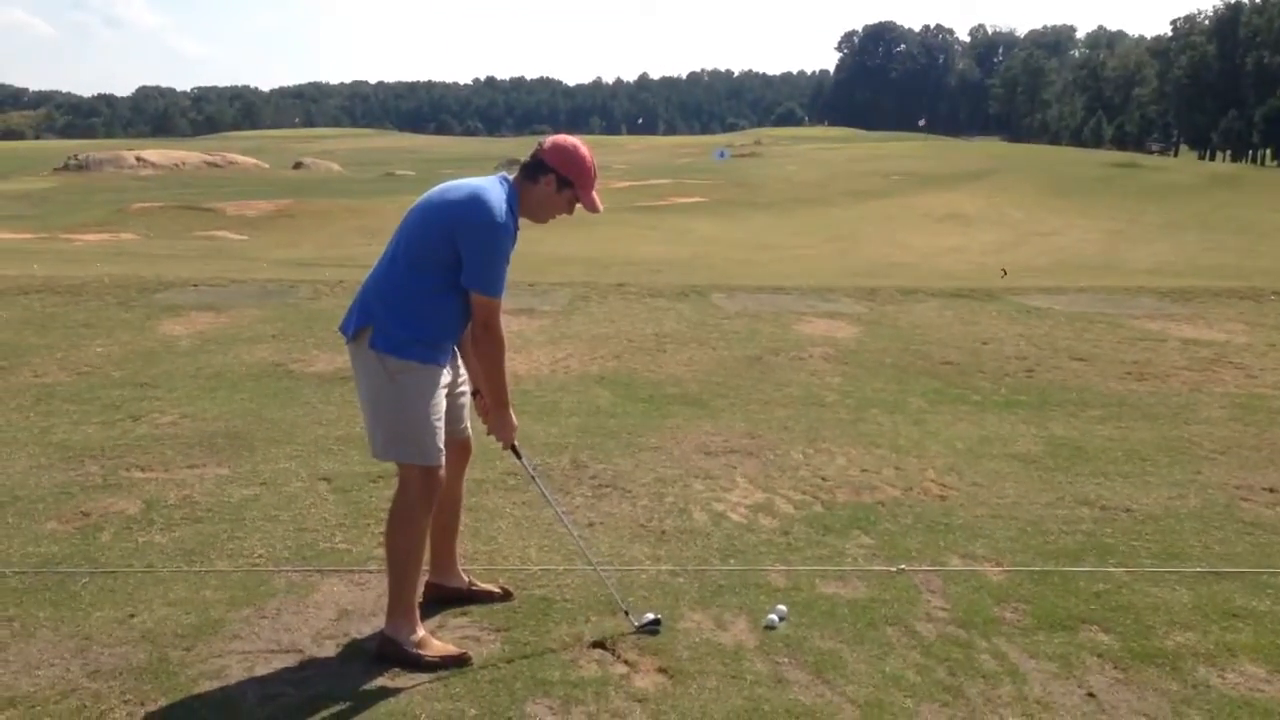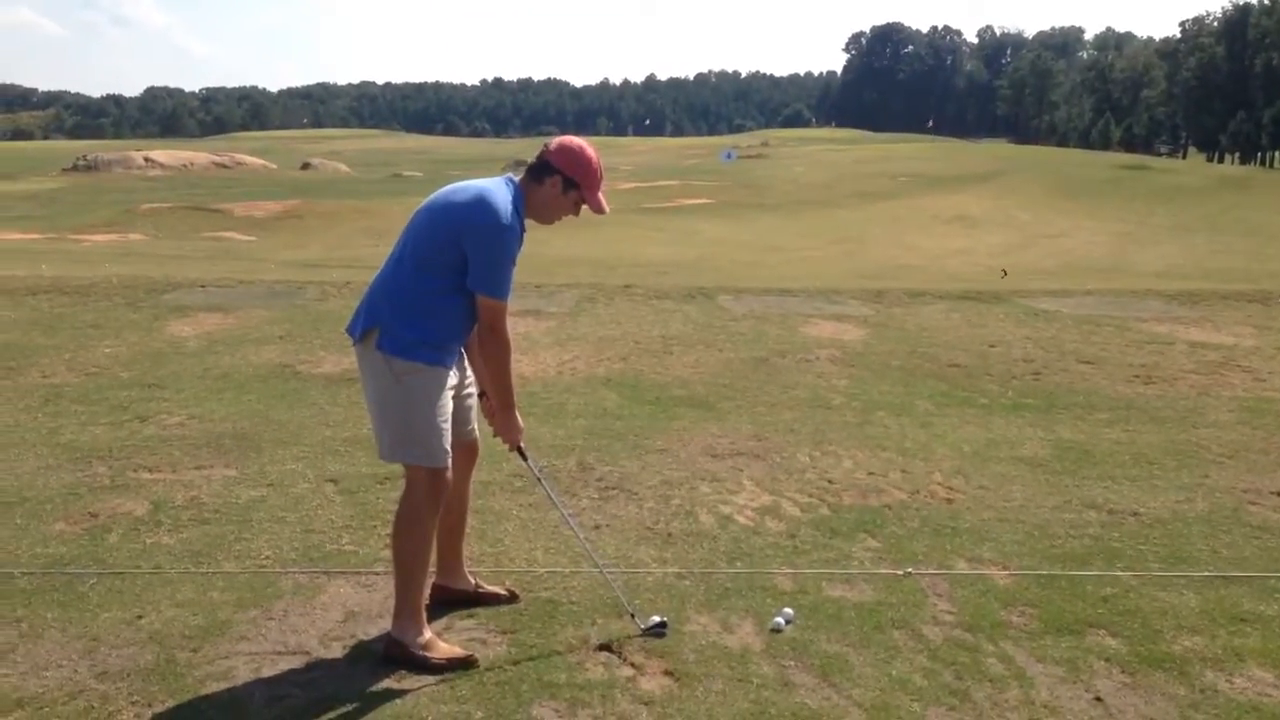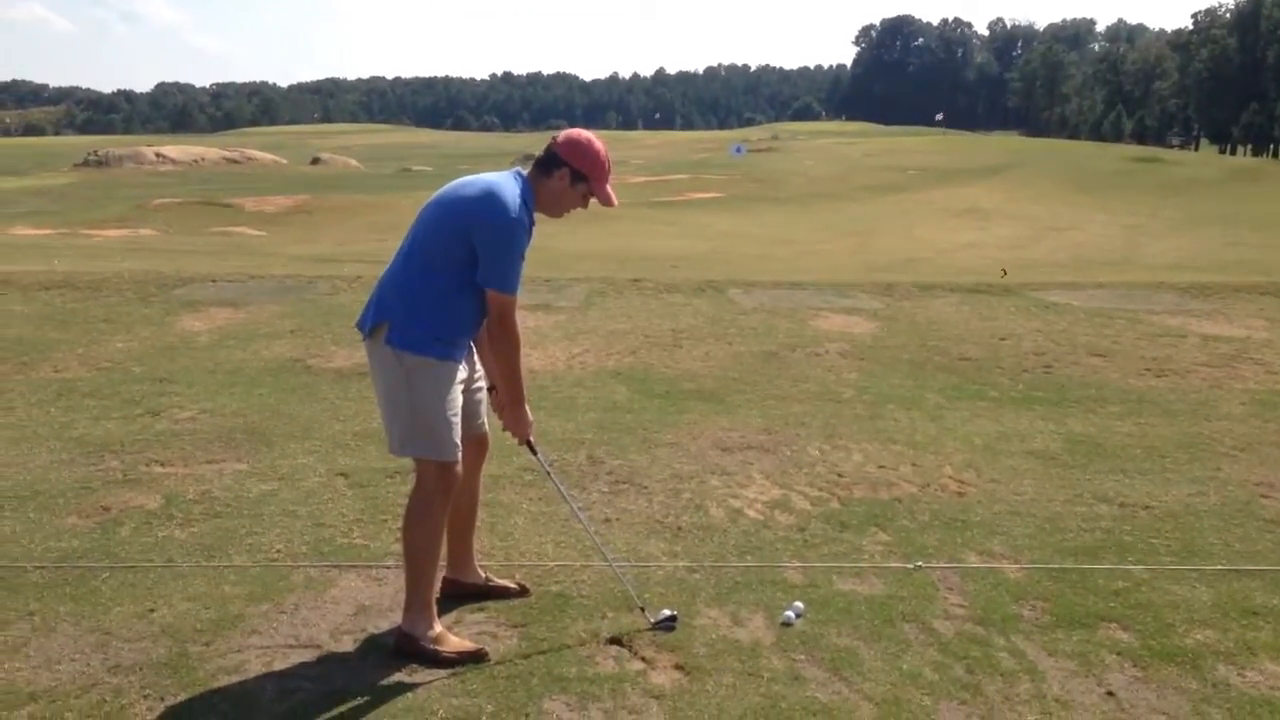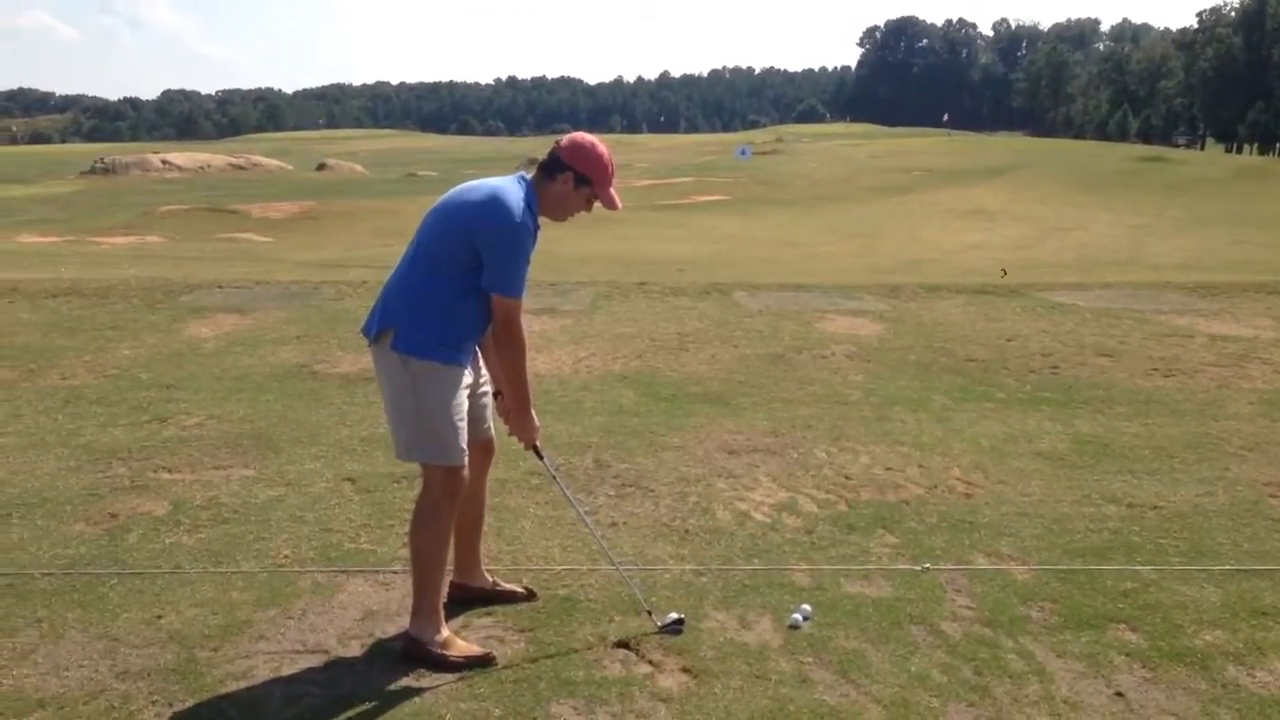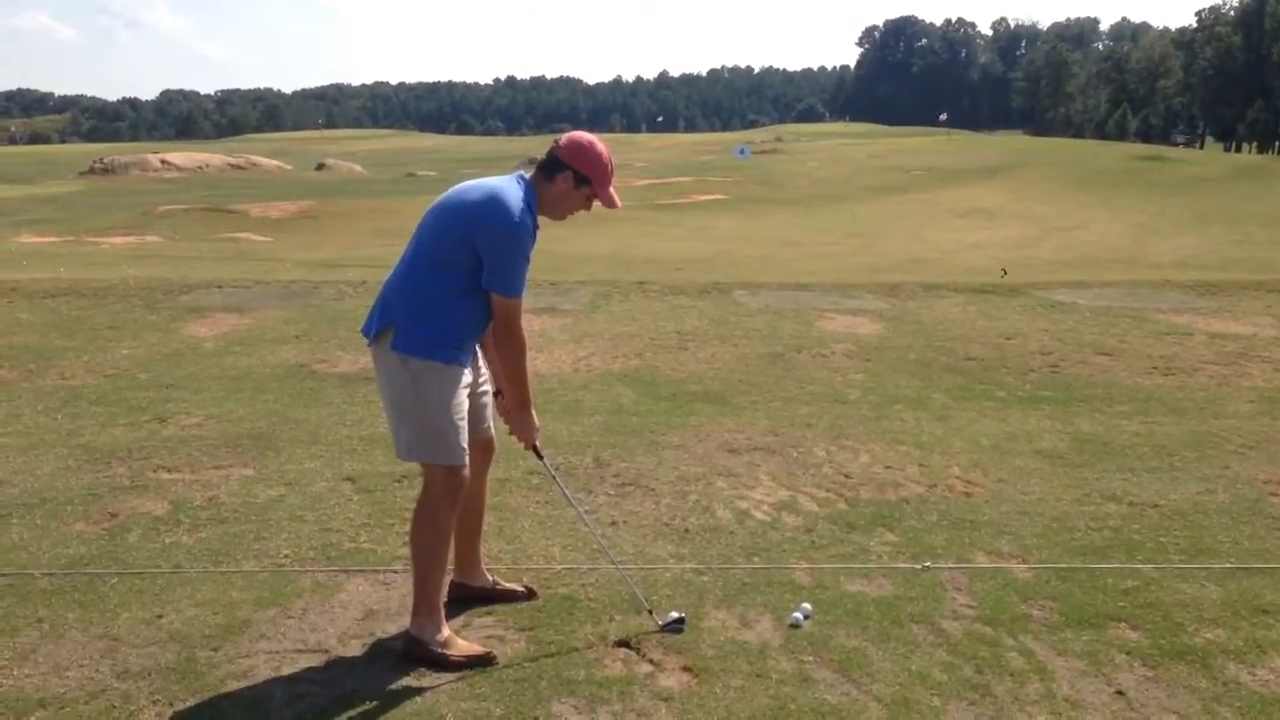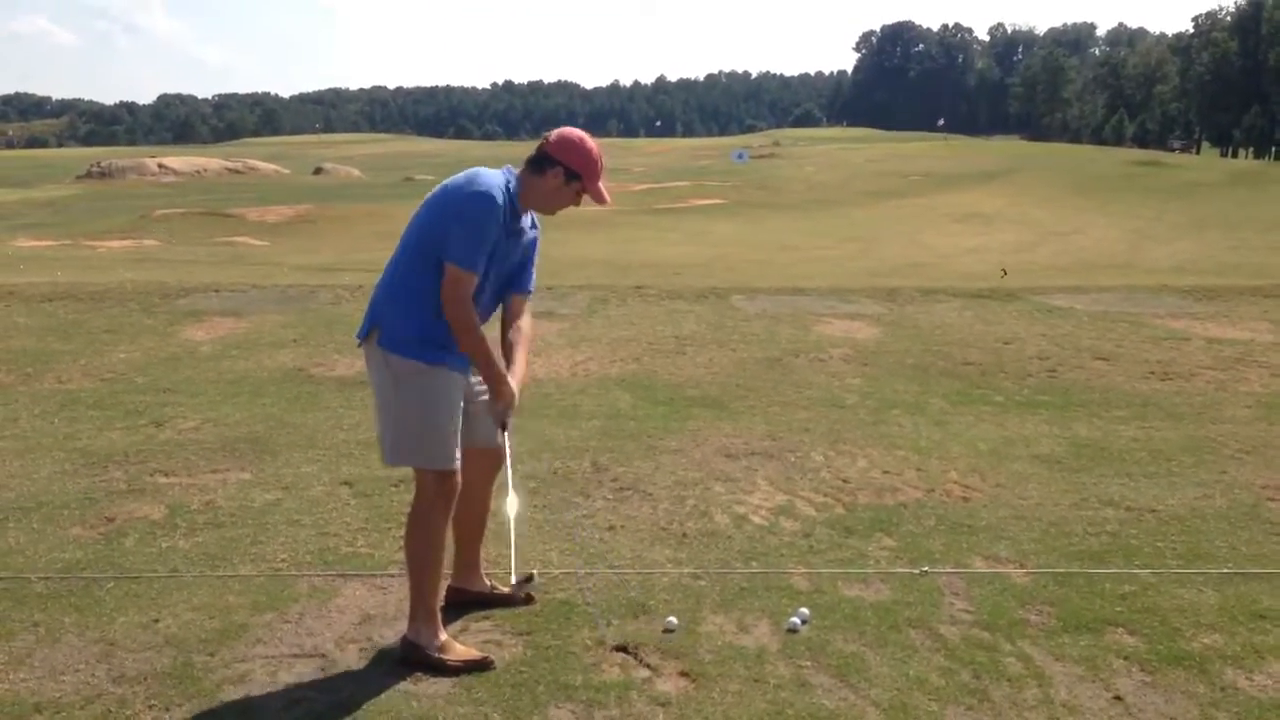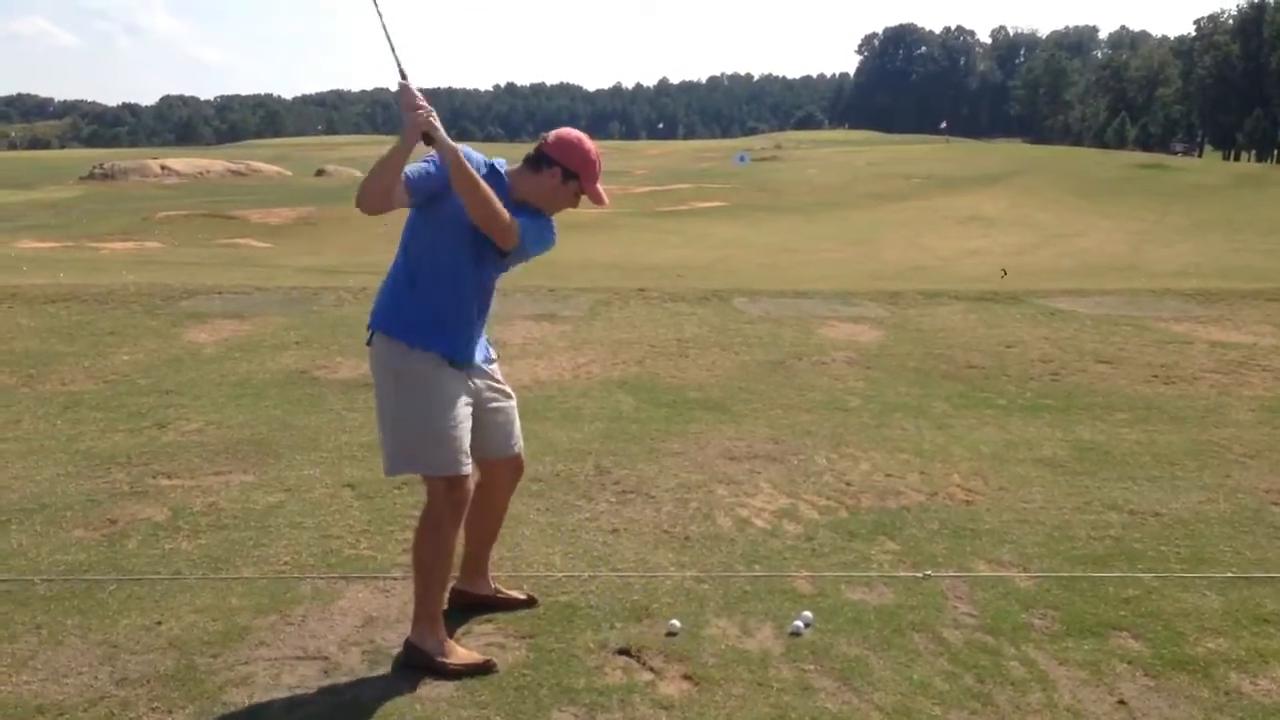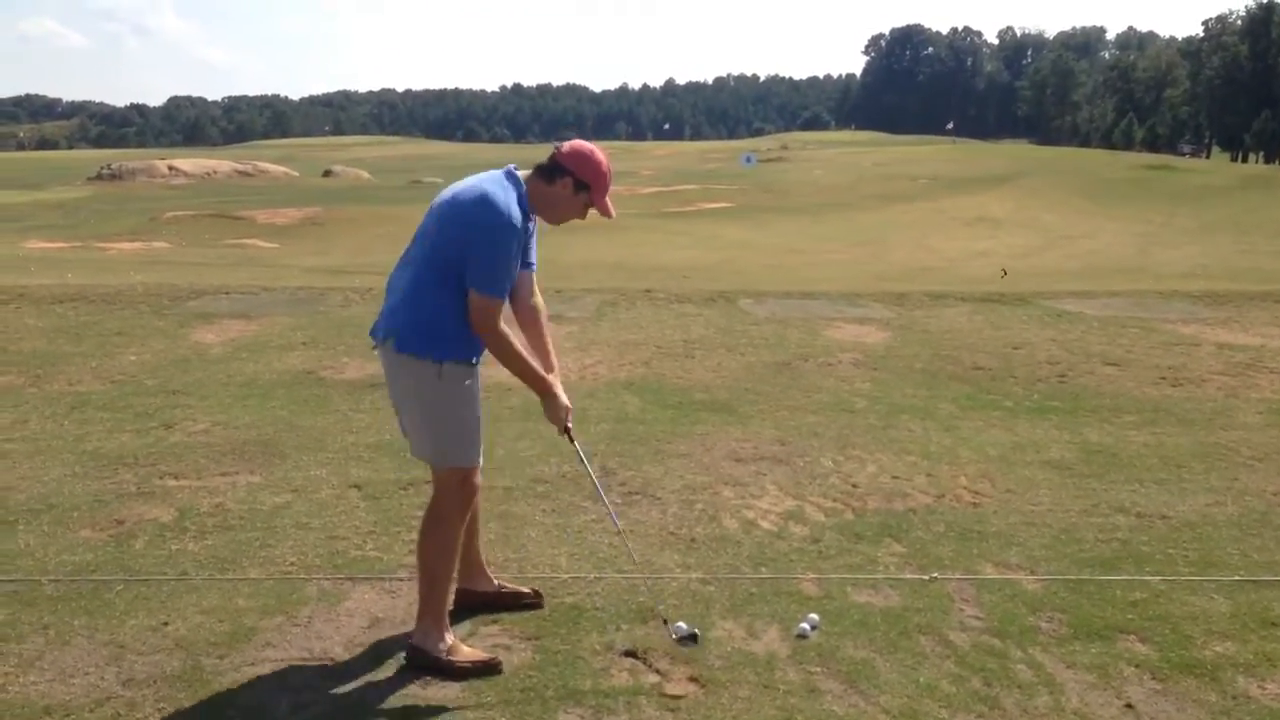
dt=0.3s
person 1, frame 1
left shoulder: (485, 200)
right shoulder: (491, 216)
left elbow: (464, 313)
right elbow: (487, 327)
left wrist: (481, 390)
right wrist: (501, 408)
left hip: (428, 341)
right hip: (396, 345)
left knee: (455, 452)
right knee: (423, 476)
left ankle: (445, 576)
right ankle: (401, 627)
person 1, frame 2
left shoulder: (493, 201)
right shoulder: (497, 218)
left elbow: (472, 316)
right elbow: (493, 329)
left wrist: (487, 391)
right wrist: (507, 410)
left hip: (434, 343)
right hip: (402, 347)
left knee: (461, 455)
right knee: (430, 478)
left ankle: (451, 578)
right ankle: (407, 630)
person 1, frame 3
left shoulder: (502, 196)
right shoulder: (506, 212)
left elbow: (482, 311)
right elbow: (503, 323)
left wrist: (496, 385)
right wrist: (517, 404)
left hip: (445, 338)
right hip: (412, 341)
left knee: (472, 450)
right knee: (440, 471)
left ankle: (461, 571)
right ankle: (417, 623)
person 1, frame 4
left shoulder: (506, 200)
right shoulder: (510, 216)
left elbow: (486, 314)
right elbow: (507, 327)
left wrist: (502, 389)
right wrist: (523, 409)
left hip: (450, 343)
right hip: (417, 346)
left knee: (477, 454)
right knee: (447, 478)
left ankle: (468, 576)
right ankle: (425, 628)
person 1, frame 5
left shoulder: (506, 200)
right shoulder: (510, 218)
left elbow: (490, 318)
right elbow: (507, 327)
left wrist: (502, 387)
right wrist: (523, 407)
left hip: (450, 342)
right hip: (415, 345)
left knee: (477, 452)
right knee: (447, 477)
left ankle: (468, 575)
right ankle: (425, 627)
person 1, frame 6
left shoulder: (526, 227)
right shoulder: (482, 197)
left elbow: (518, 314)
right elbow: (455, 302)
left wrist: (513, 379)
right wrist: (495, 379)
left hip: (456, 350)
right hip: (410, 348)
left knee: (484, 459)
right knee: (440, 482)
left ankle: (467, 579)
right ankle: (423, 633)
person 1, frame 7
left shoulder: (539, 230)
right shoulder: (451, 169)
left elbow: (495, 225)
right elbow: (369, 201)
left wrist: (445, 143)
right wrist: (410, 137)
left hip: (471, 357)
right hip: (410, 350)
left knee: (505, 468)
right knee: (452, 488)
left ankle: (473, 581)
right ankle: (426, 635)
person 1, frame 8
left shoulder: (513, 208)
right shoulder: (497, 212)
left elbow: (527, 300)
right elbow: (486, 325)
left wrist: (554, 375)
right wrist: (543, 390)
left hip: (444, 346)
right hip: (423, 350)
left knee: (461, 470)
right knee: (459, 483)
left ankle: (473, 580)
right ankle: (430, 636)
